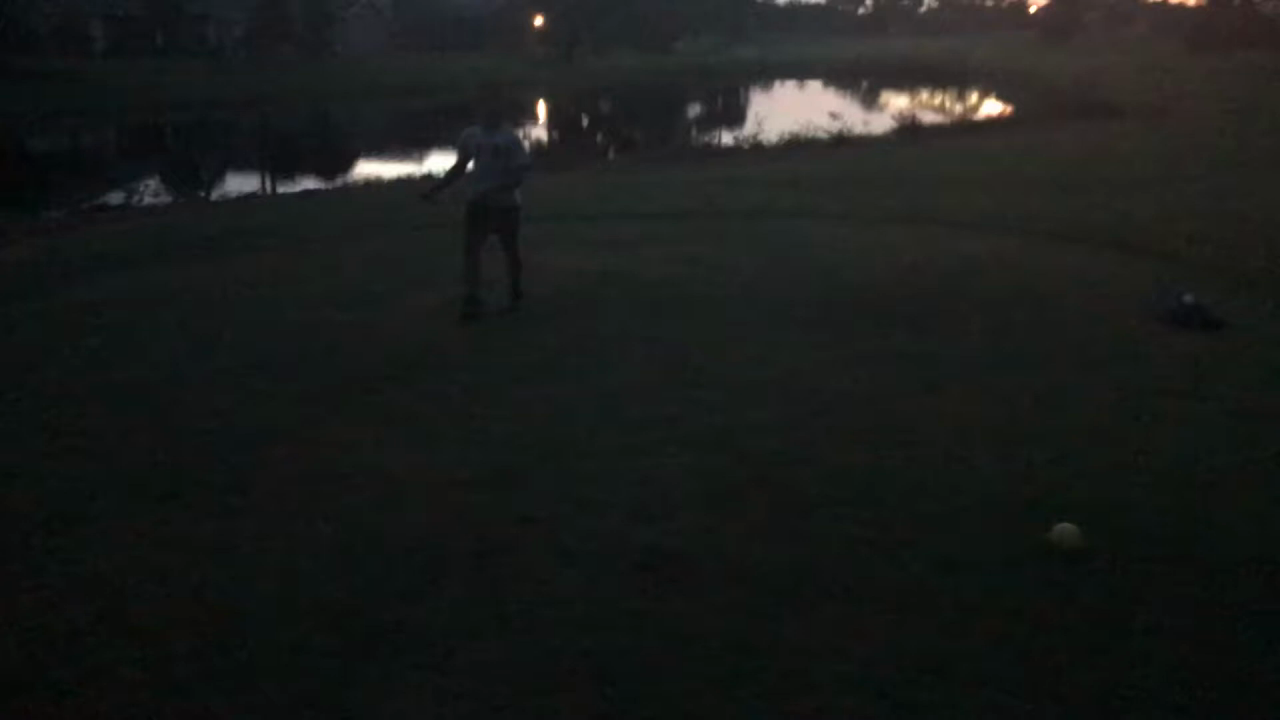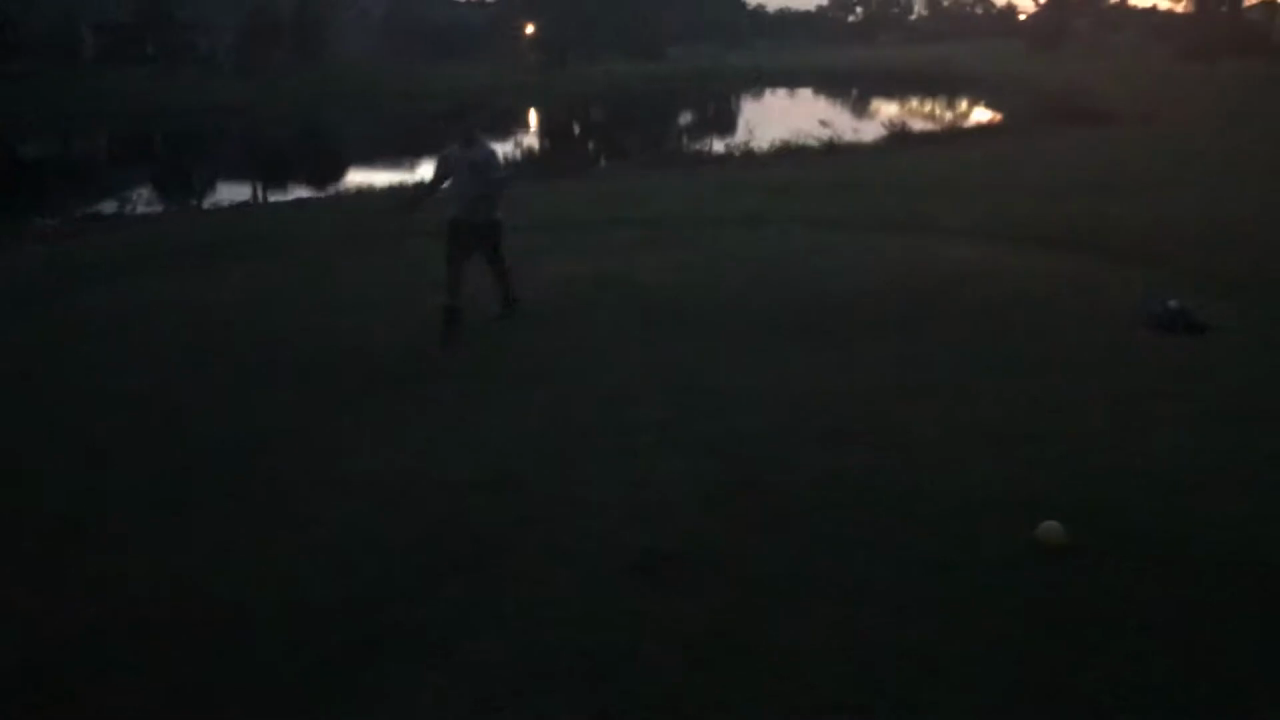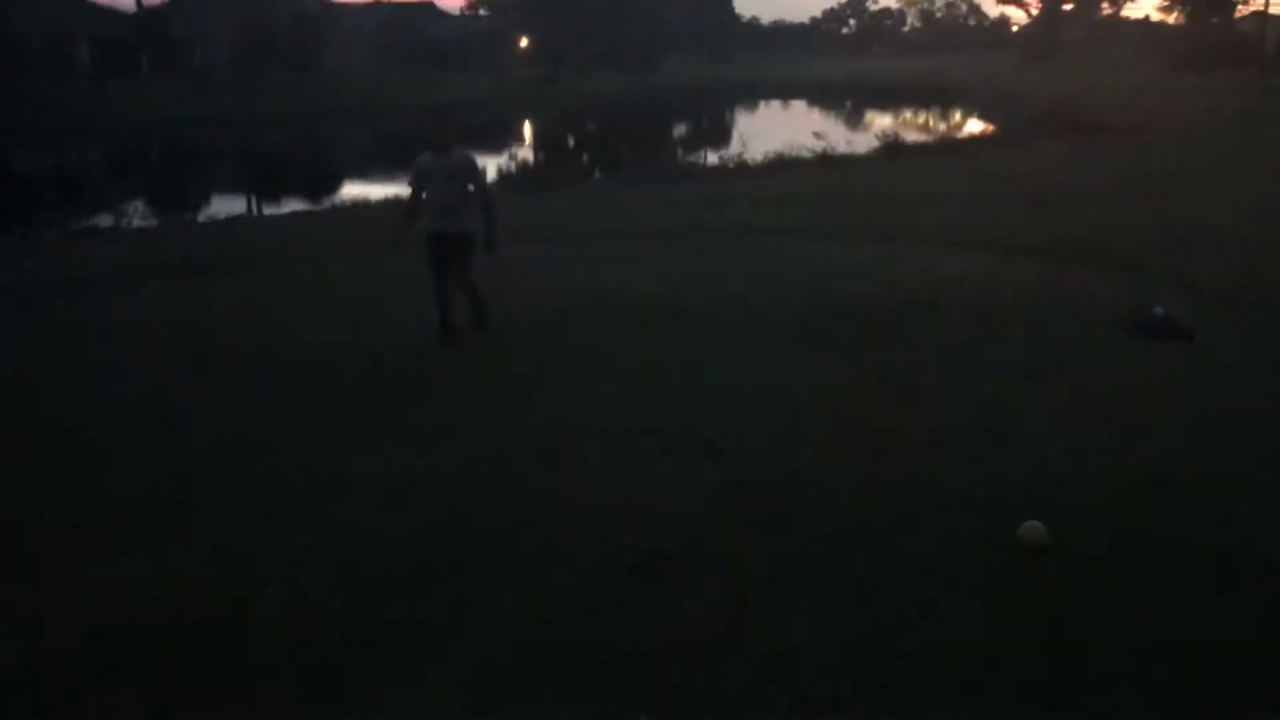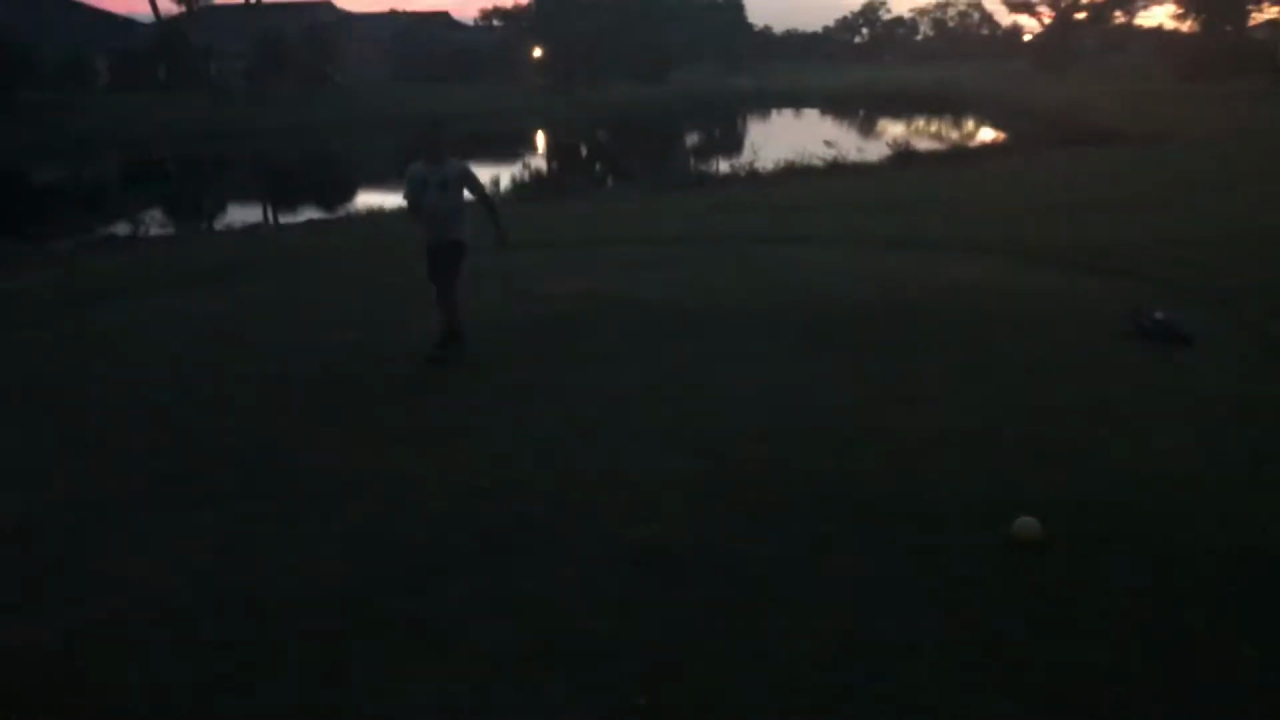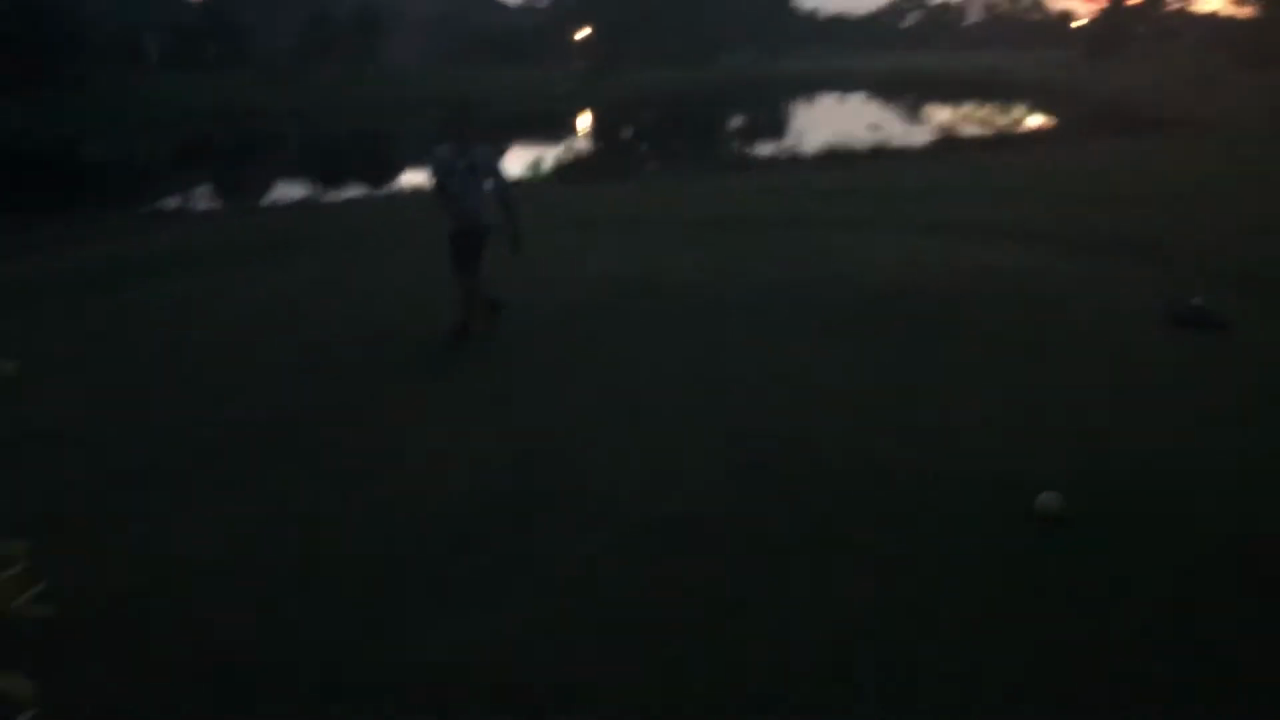
dt=0.2s
person 1, frame 1
left shoulder: (509, 138)
right shoulder: (471, 135)
left elbow: (519, 174)
right elbow: (460, 167)
left wrist: (492, 191)
right wrist: (437, 189)
left hip: (506, 203)
right hip: (478, 201)
left knee: (510, 249)
right knee: (471, 246)
left ankle: (515, 292)
right ankle: (472, 301)
person 1, frame 2
left shoulder: (486, 154)
right shoulder: (450, 153)
left elbow: (495, 191)
right elbow: (436, 182)
right wrist: (417, 197)
left hip: (486, 220)
right hip: (459, 219)
left knee: (495, 265)
right knee: (453, 265)
left ankle: (508, 300)
right ankle: (451, 319)
person 1, frame 3
left shoulder: (463, 161)
right shoulder: (423, 163)
left elbow: (482, 195)
right elbow: (415, 198)
left wrist: (489, 232)
right wrist: (406, 229)
left hip: (461, 228)
right hip: (435, 229)
left knee: (461, 277)
right knee: (439, 280)
left ankle: (478, 305)
right ankle: (447, 327)
person 1, frame 4
left shoulder: (459, 169)
right shoulder: (414, 172)
left elbow: (484, 197)
right elbow: (412, 205)
left wrist: (499, 227)
right wrist: (427, 223)
left hip: (454, 237)
right hip: (432, 239)
left knee: (446, 287)
right knee: (444, 287)
left ankle: (445, 342)
right ankle: (455, 334)
person 1, frame 5
left shoulder: (484, 155)
right shoulder: (441, 154)
left elbow: (502, 192)
right elbow: (440, 189)
left wrist: (515, 229)
right wrist: (455, 212)
left hip: (477, 224)
right hip: (456, 224)
left knee: (469, 273)
right knee: (463, 273)
left ankle: (464, 325)
right ankle: (490, 305)
